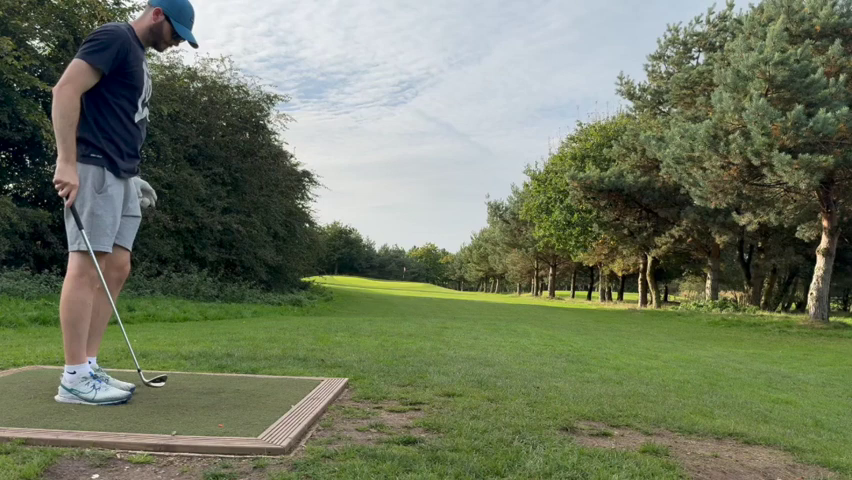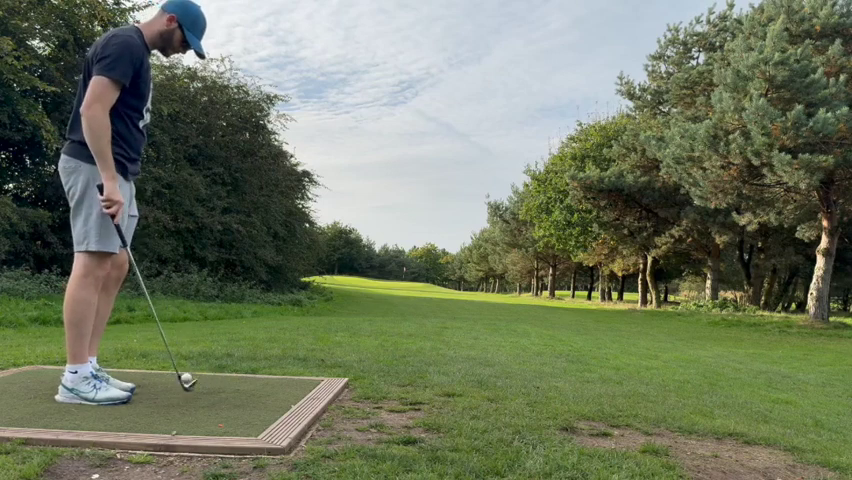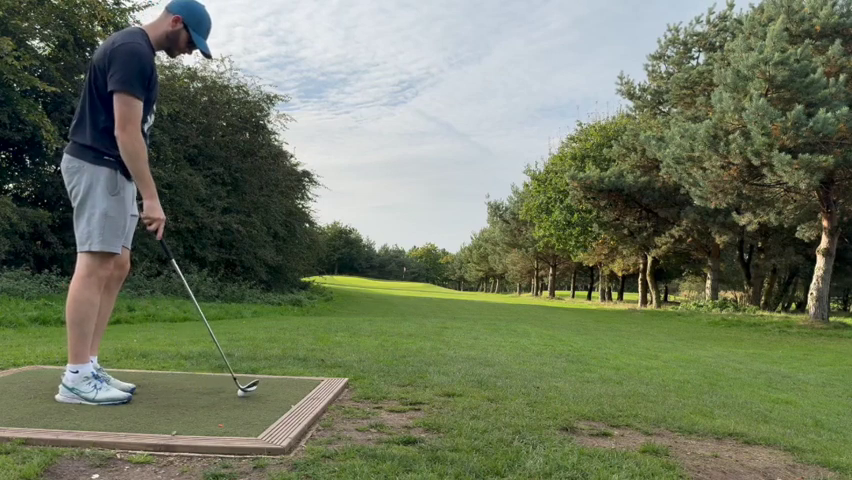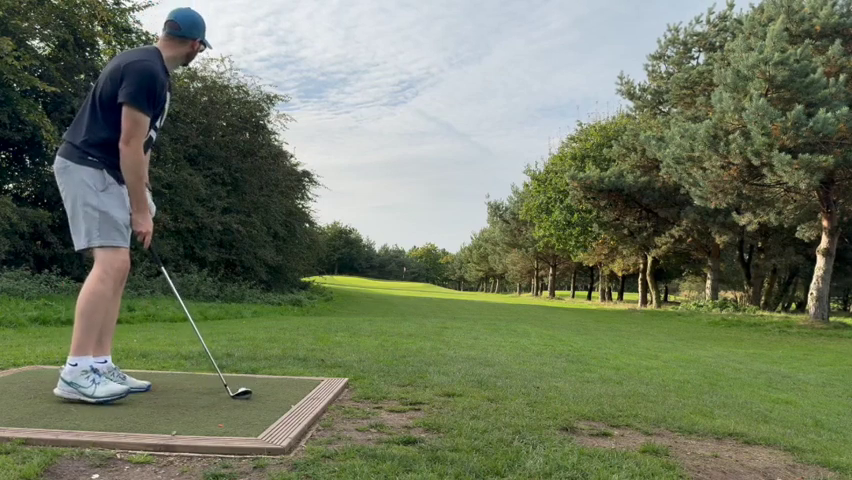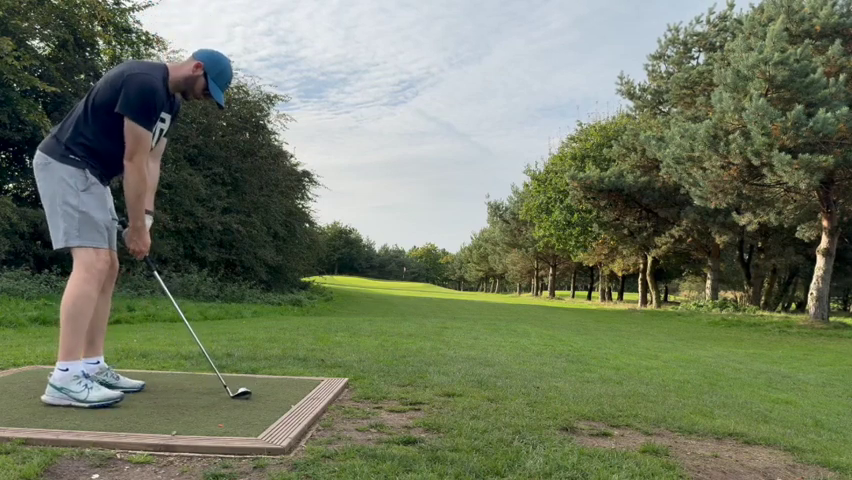
dt=1s
person 1, frame 1
left shoulder: (137, 54)
right shoulder: (114, 38)
right elbow: (64, 91)
left wrist: (134, 176)
right wrist: (67, 162)
left hip: (117, 173)
right hip: (91, 168)
left knee: (116, 268)
right knee: (87, 266)
left ankle: (88, 368)
right ankle: (74, 379)
person 1, frame 2
left shoulder: (136, 50)
right shoulder: (124, 44)
right elbow: (92, 109)
right wrist: (109, 180)
left hip: (116, 172)
right hip: (95, 168)
left knee: (114, 268)
right knee: (91, 266)
left ankle: (88, 367)
right ankle: (75, 378)
person 1, frame 3
left shoulder: (136, 49)
right shoulder: (133, 51)
right elbow: (126, 131)
left wrist: (137, 193)
right wrist: (151, 199)
left hip: (111, 171)
right hip: (98, 167)
left knee: (115, 269)
right knee: (93, 267)
left ankle: (89, 367)
right ankle: (75, 378)
person 1, frame 4
left shoulder: (155, 71)
right shoulder: (145, 70)
left elbow: (142, 141)
right elbow: (129, 144)
left wrist: (144, 194)
right wrist: (140, 211)
left hip: (104, 173)
right hip: (86, 168)
left knee: (116, 268)
right knee: (110, 264)
left ankle: (100, 367)
right ankle: (75, 371)
person 1, frame 5
left shoulder: (170, 102)
right shoulder: (145, 83)
left elbow: (151, 163)
right elbow: (134, 162)
left wrist: (146, 218)
right wrist: (137, 227)
left hip: (89, 173)
right hip: (65, 165)
left knee: (106, 268)
right knee: (91, 264)
left ankle: (92, 367)
right ankle: (65, 377)
